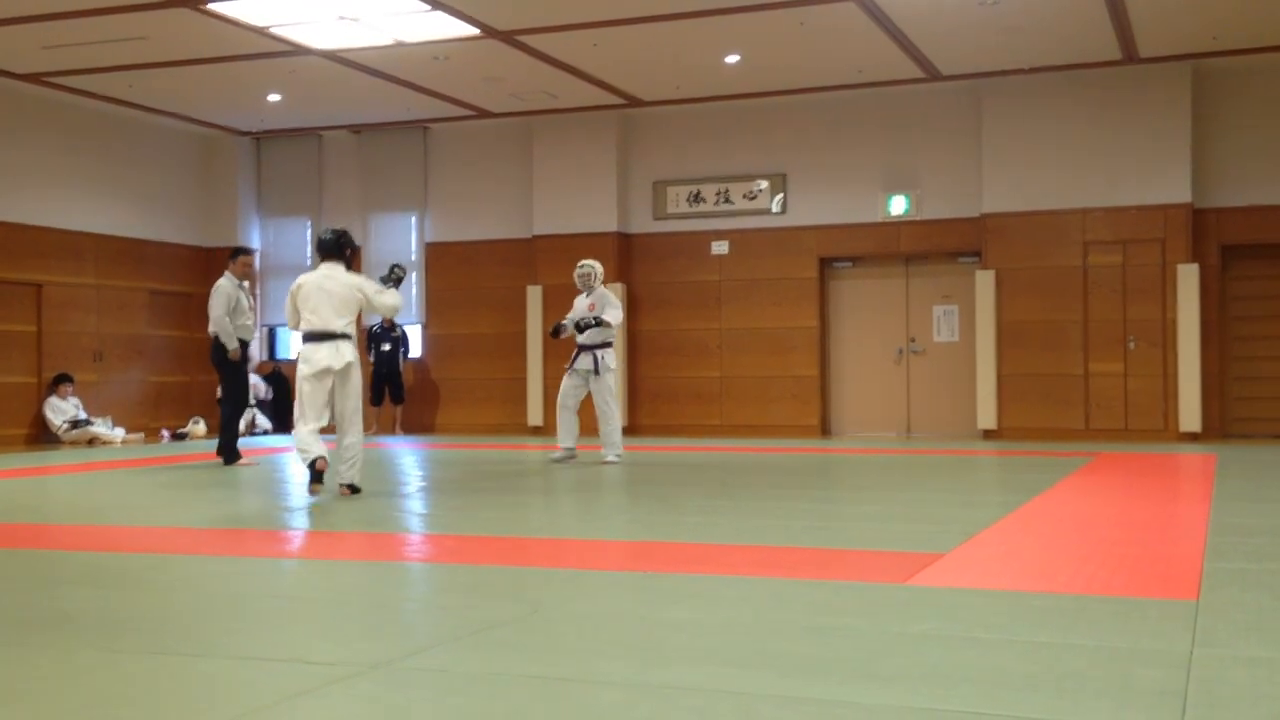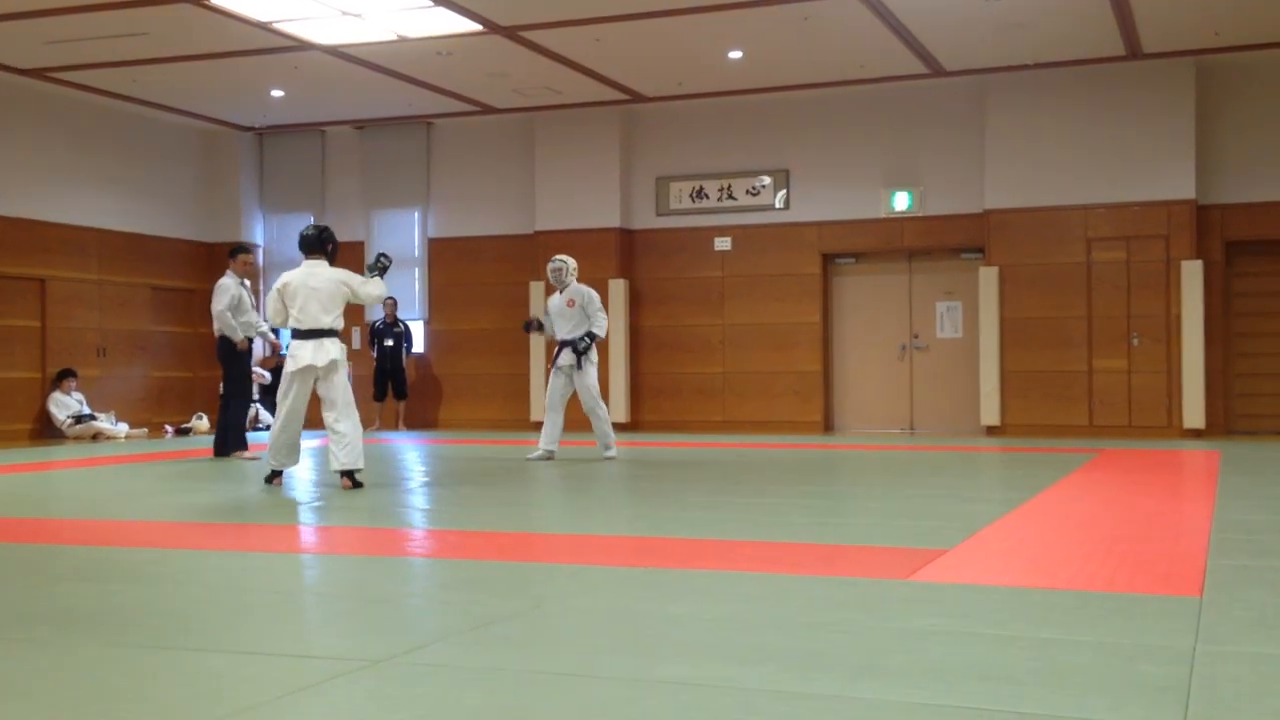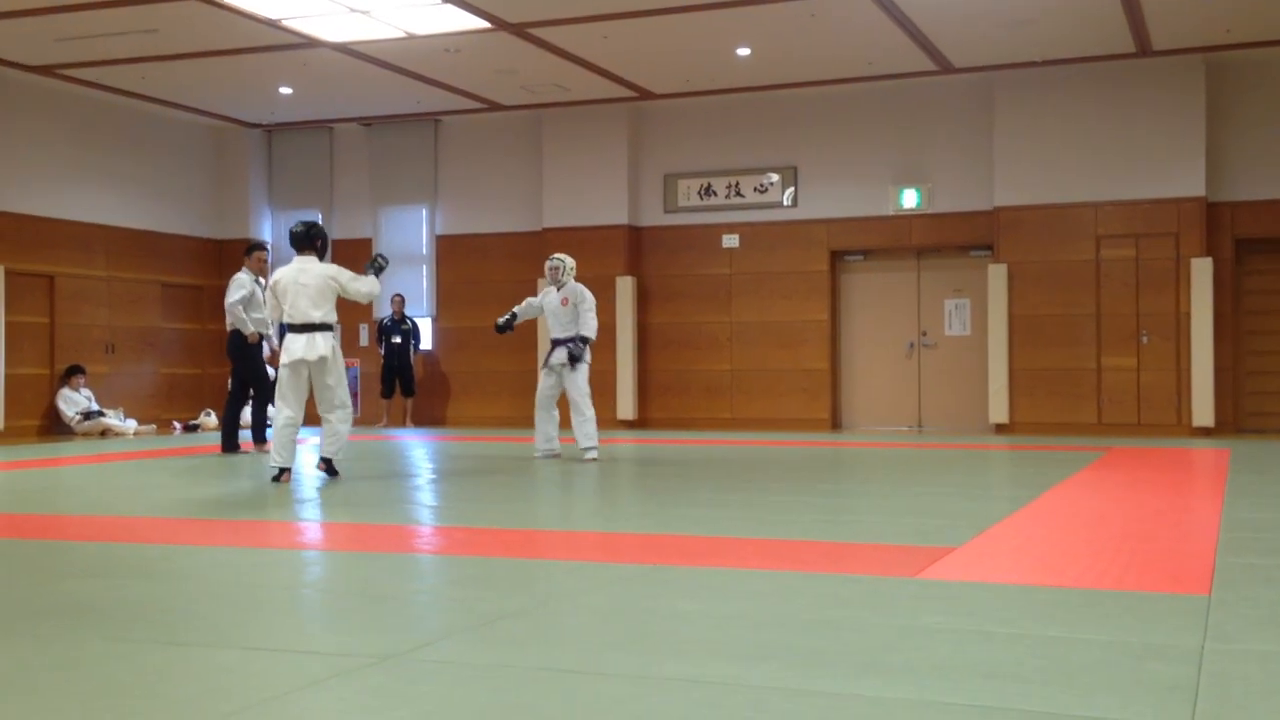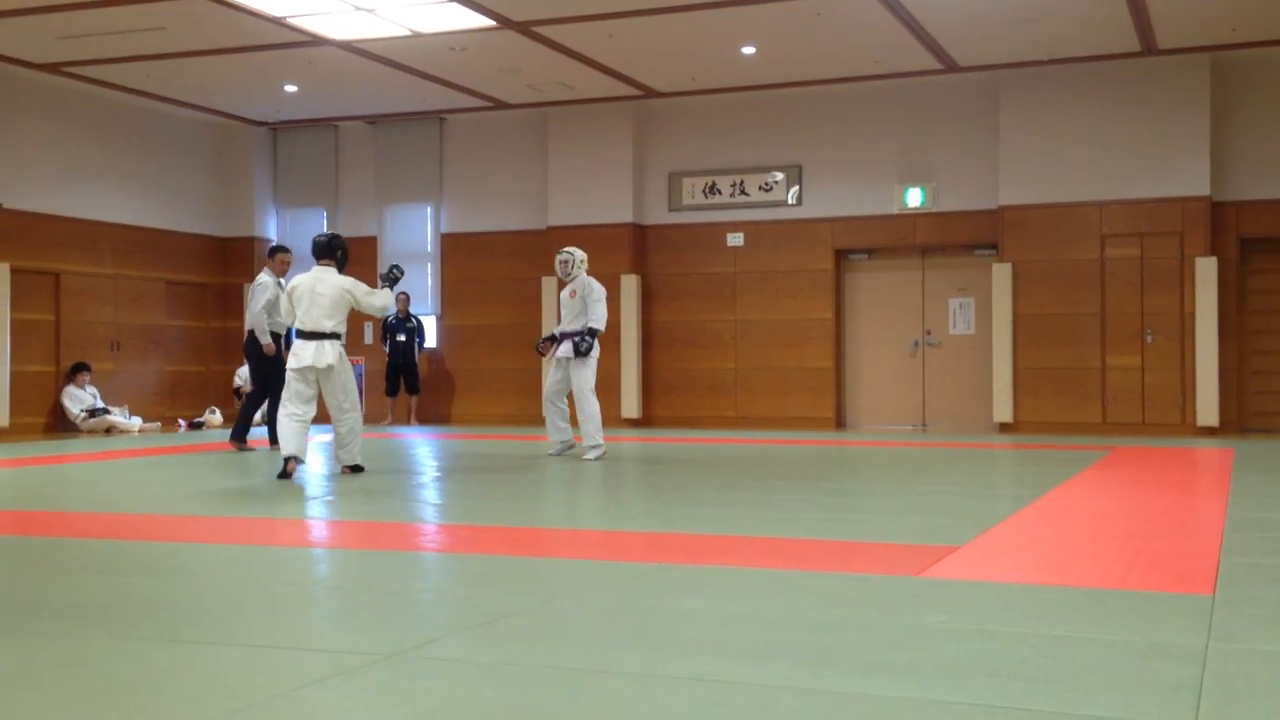
dt=0.3s
person 1, frame 1
left shoulder: (302, 282)
right shoulder: (357, 283)
left elbow: (292, 321)
right elbow: (390, 306)
right wrist: (392, 285)
left hip: (312, 353)
right hip: (343, 353)
left knee: (307, 419)
right knee: (349, 422)
left ankle: (317, 460)
right ankle: (348, 480)
person 1, frame 2
left shoulder: (287, 279)
right shoulder: (341, 277)
left elbow: (275, 318)
right elbow: (376, 294)
right wrist: (377, 274)
left hip: (300, 350)
right hip: (330, 350)
left knee: (288, 414)
right knee: (342, 414)
left ankle: (277, 470)
right ankle: (347, 470)
person 1, frame 3
left shoulder: (279, 275)
right shoulder: (331, 272)
left elbow: (274, 314)
right elbow: (367, 291)
right wrist: (373, 273)
left hip: (293, 344)
right hip: (323, 344)
left knee: (287, 410)
right knee: (336, 407)
left ankle: (284, 467)
right ankle: (327, 457)
person 1, frame 4
left shoulder: (297, 282)
right shoulder: (346, 284)
left elbow: (288, 317)
right elbow: (380, 305)
right wrist: (388, 285)
left hip: (302, 350)
right hip: (330, 351)
left knee: (293, 409)
right knee: (346, 410)
left ankle: (291, 457)
right ankle: (349, 461)
person 2, frame 1
left shoulder: (242, 288)
right shoulder: (224, 287)
right elbow: (219, 318)
left wrist: (243, 348)
right wrist: (232, 346)
left hip: (238, 348)
right hip: (228, 350)
left knee: (239, 400)
right knee: (234, 401)
left ankle: (226, 448)
right ankle: (231, 455)
person 2, frame 2
left shoulder: (244, 286)
right shoulder: (226, 284)
left elbow: (253, 318)
right elbow: (220, 313)
left wrist: (269, 337)
right wrist: (238, 337)
left hip: (241, 346)
right hip: (232, 346)
left knee: (231, 397)
right knee: (241, 395)
left ankle: (222, 447)
right ankle: (237, 446)
person 2, frame 3
left shoulder: (257, 283)
right shoulder: (242, 280)
left elbow: (263, 318)
right elbow: (231, 305)
left wrist: (272, 342)
right wrist: (249, 331)
left hip: (250, 342)
right hip: (244, 342)
left knee: (238, 394)
right knee: (262, 390)
left ankle: (229, 443)
right ankle: (260, 440)
person 2, frame 4
left shoulder: (275, 283)
right shoulder: (266, 282)
right elbow: (257, 313)
left wrist: (272, 342)
right wrist: (266, 341)
left hip: (264, 342)
right hip: (264, 344)
left knee: (260, 392)
right knee: (278, 390)
left ankle: (238, 436)
right ankle: (277, 439)
person 3, frame 1
left shoulder: (606, 297)
right shoulder: (579, 301)
left elbow: (614, 316)
right elbow: (571, 320)
left wrist: (593, 322)
right wrist: (562, 327)
left hip: (600, 358)
right hip: (580, 357)
left knee: (605, 406)
right knee: (565, 401)
left ankle: (613, 451)
right ankle: (567, 447)
person 3, frame 2
left shoulder: (584, 292)
right shoulder: (553, 300)
left elbow: (600, 320)
right elbow: (551, 326)
left wrist: (587, 339)
right wrist: (536, 325)
left hip: (582, 354)
right hip: (562, 354)
left knee: (591, 400)
right knee: (553, 402)
left ankle: (608, 444)
right ankle: (547, 448)
person 3, frame 3
left shoulder: (580, 292)
right shoulder: (547, 294)
left elbow: (588, 320)
right elbow: (529, 307)
left wrist: (582, 343)
right wrist: (507, 319)
left hip: (574, 352)
right hip: (555, 353)
left knee: (579, 399)
right knee: (544, 400)
left ankle: (589, 447)
right ankle: (549, 446)
person 3, frame 4
left shoulder: (588, 284)
right shoulder: (565, 291)
left elbow: (598, 312)
left wrist: (590, 336)
right wrist: (551, 339)
left hip: (583, 346)
right hip: (565, 347)
left knee: (583, 393)
right knee: (552, 393)
left ankle: (595, 444)
right ankle: (563, 439)
